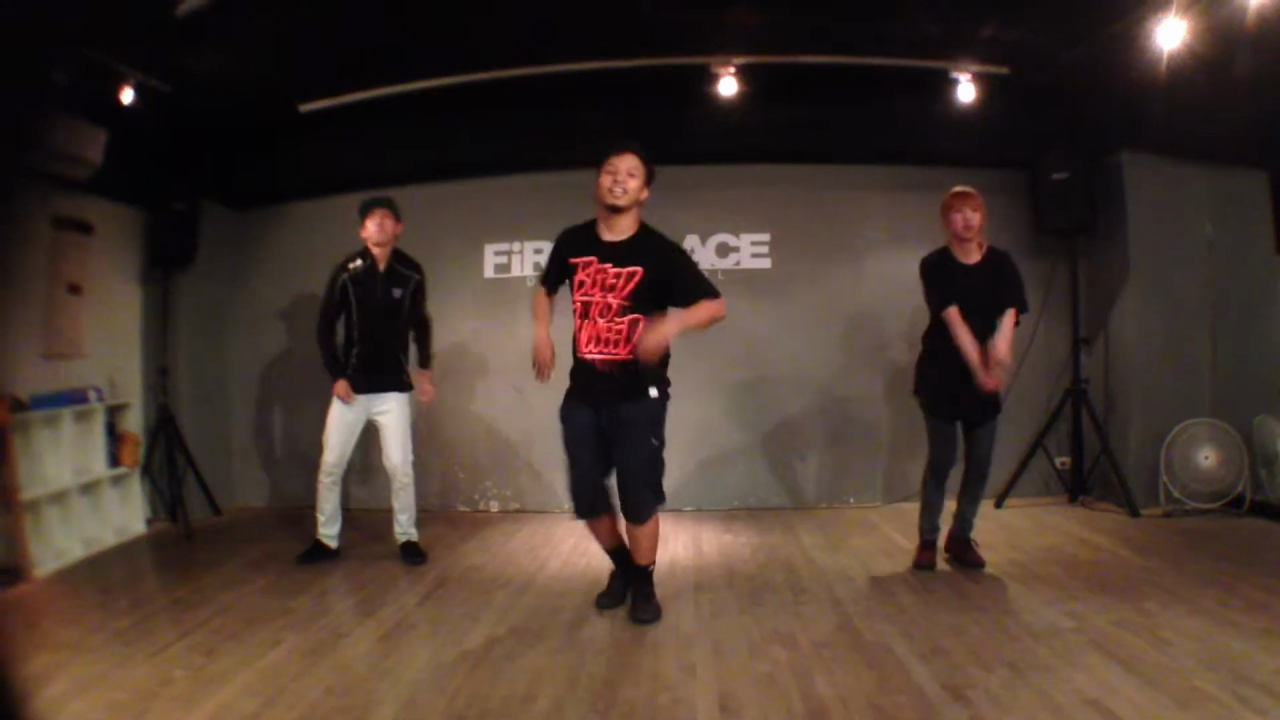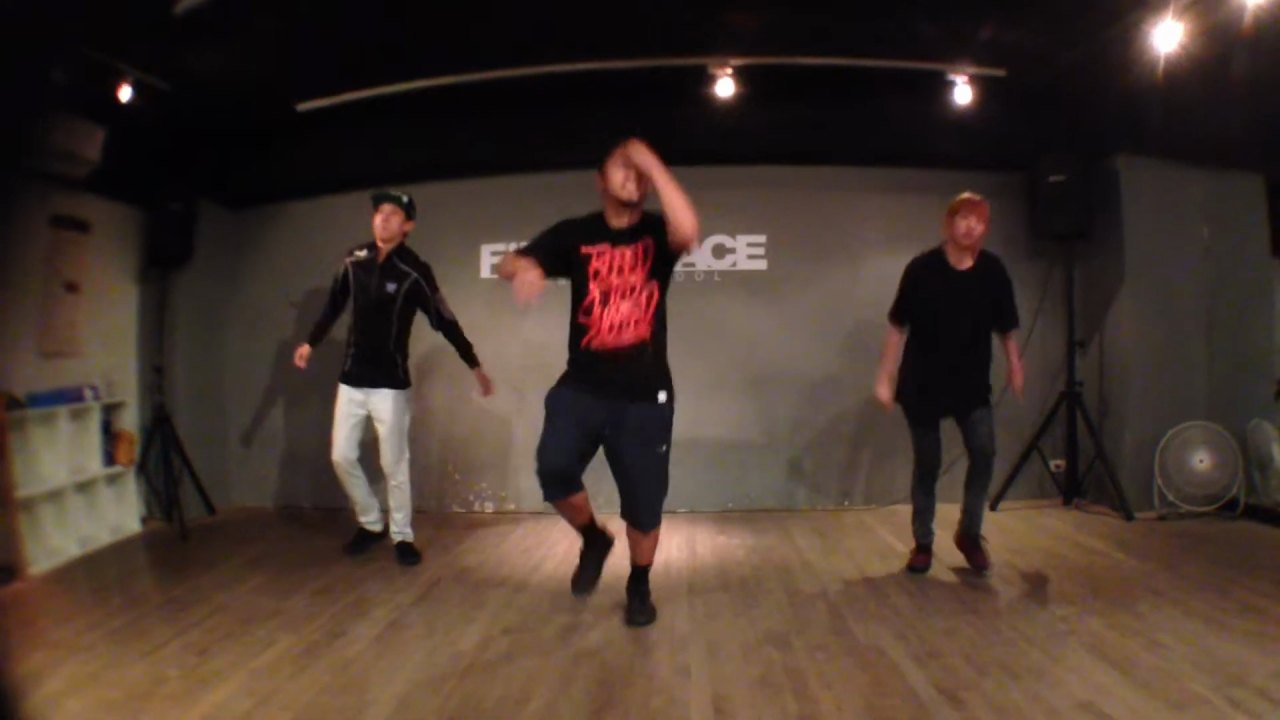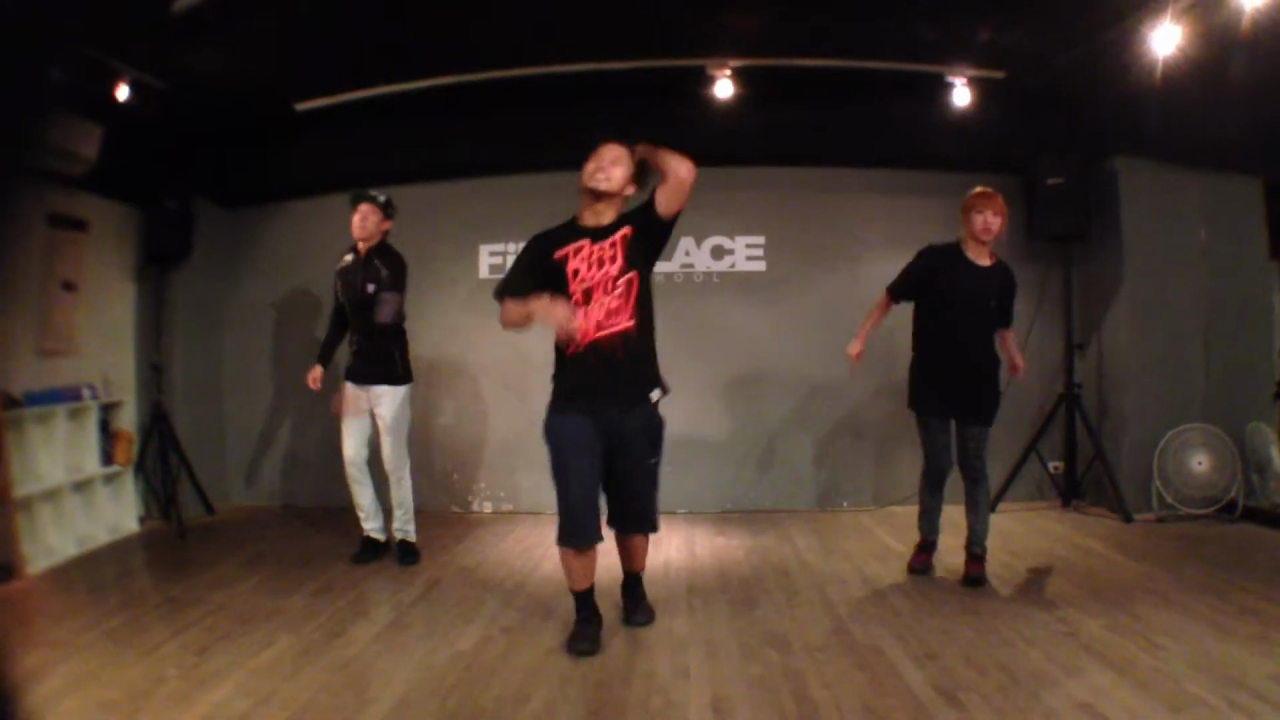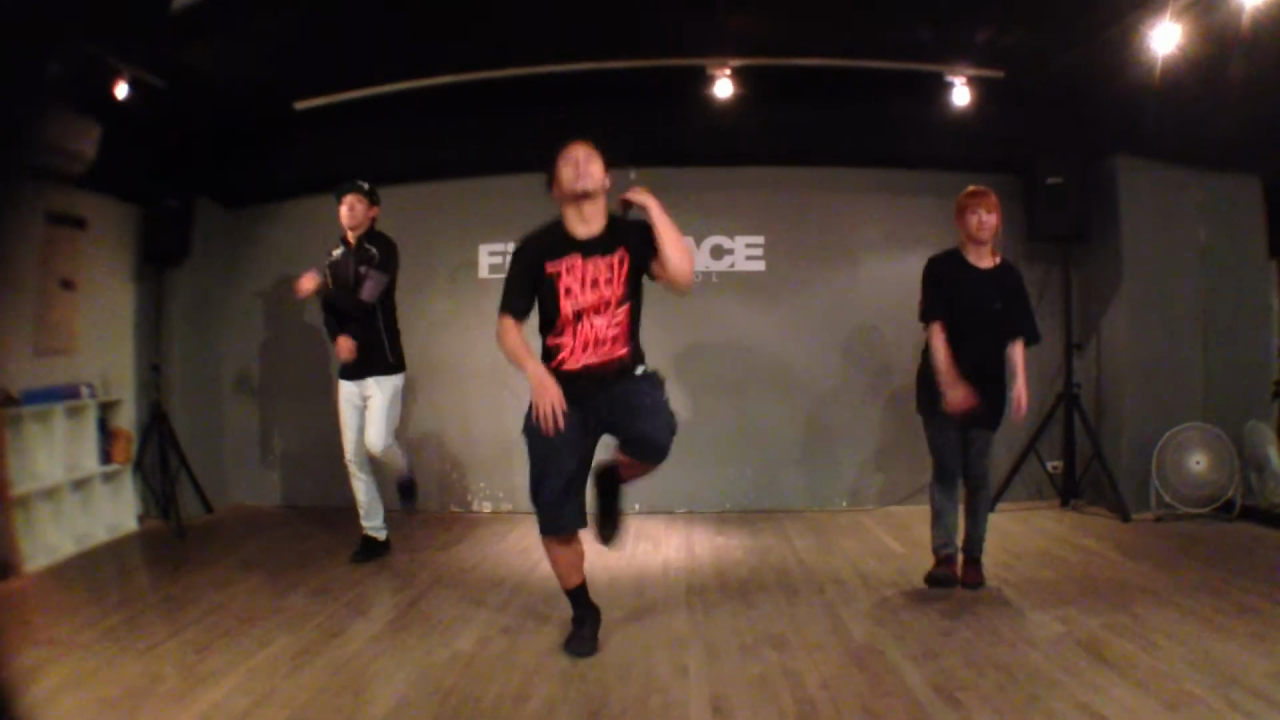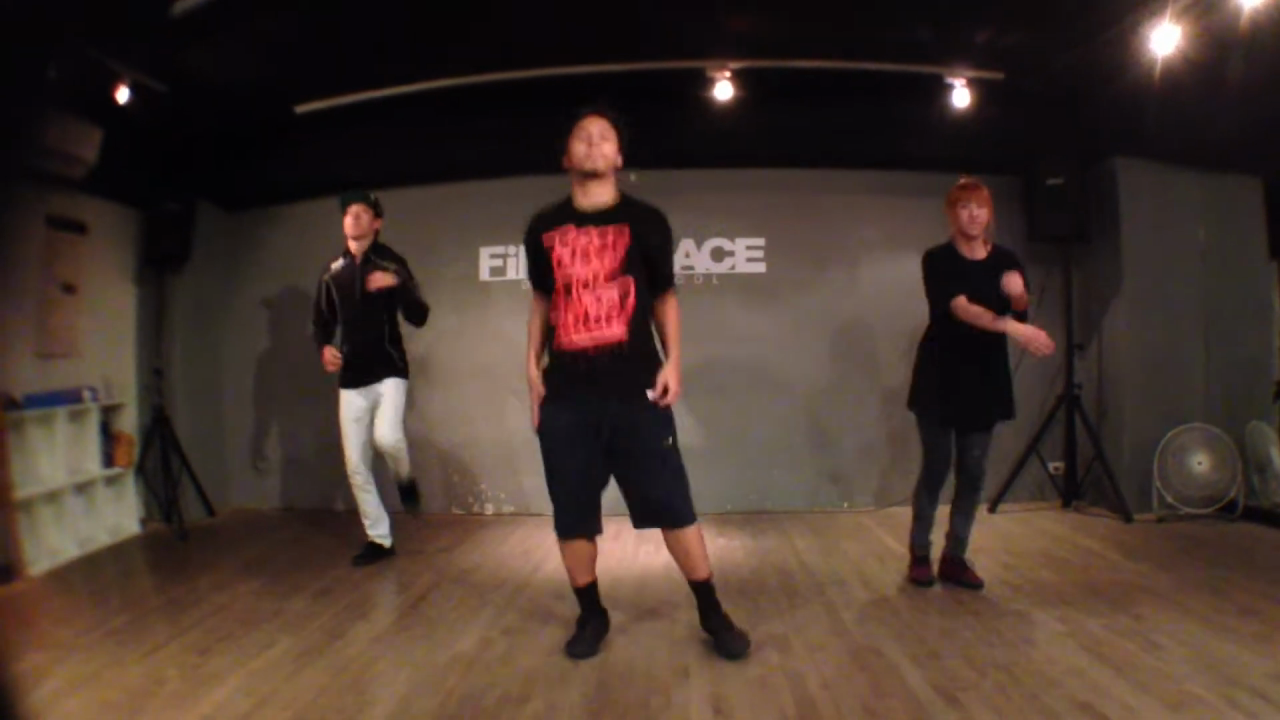
dt=0.3s
person 1, frame 1
left shoulder: (663, 252)
right shoulder: (572, 242)
left elbow: (717, 306)
right elbow: (544, 290)
left wrist: (671, 325)
right wrist: (540, 334)
left hip: (638, 392)
right hip: (584, 392)
left knee: (640, 495)
right knee: (586, 494)
left ankle: (642, 585)
right ankle: (620, 566)
person 1, frame 2
left shoulder: (659, 230)
right shoulder: (573, 234)
left elbow: (688, 231)
right elbow: (508, 264)
left wrist: (653, 165)
right wrist: (522, 266)
left hip: (643, 393)
right hip: (582, 385)
left knee: (644, 504)
right knee: (553, 468)
left ankle: (639, 587)
right ankle: (592, 538)
person 1, frame 3
left shoulder: (639, 229)
right shoulder: (546, 245)
left elbow: (683, 175)
right elbow: (507, 313)
left wrist: (647, 154)
right wrist: (540, 305)
left hip: (636, 396)
right hip: (575, 401)
left knee: (634, 513)
right knee: (577, 516)
left ankle: (633, 588)
right ankle: (586, 612)
person 1, frame 4
left shoulder: (633, 236)
right shoulder: (535, 249)
left elbow: (682, 277)
right elbow: (507, 325)
left wrist: (650, 205)
right wrist: (537, 375)
left hip: (625, 380)
right hip: (561, 393)
left knee: (656, 436)
right knee: (556, 515)
left ankle: (611, 481)
right ankle: (583, 612)
person 1, frame 5
left shoulder: (645, 221)
right shoulder: (544, 226)
left elbow: (665, 297)
left wrist: (674, 362)
right wrist: (533, 369)
left hip: (634, 393)
right hip: (566, 396)
left knee: (671, 509)
right knee: (573, 515)
left ankle: (712, 612)
right ankle: (591, 614)
person 2, frame 1
left shoulder: (1001, 263)
right shoulder: (934, 266)
left elbow: (1011, 311)
right elbow: (951, 317)
left wrist: (1002, 342)
right wrist: (977, 364)
left hip: (983, 377)
right hip: (941, 375)
left knee: (979, 461)
right knee: (941, 460)
left ankle: (959, 537)
right ankle: (928, 540)
person 2, frame 2
left shoulder: (992, 270)
right shoulder: (921, 268)
left elbow: (1005, 325)
right elbow: (897, 327)
left wrist: (1015, 365)
right wrist: (884, 378)
left hip: (971, 381)
right hip: (923, 380)
left knee: (984, 452)
right knee: (927, 463)
left ankle: (970, 533)
right ankle: (922, 543)
person 2, frame 3
left shoulder: (1002, 276)
right shoulder: (935, 260)
right elbow: (891, 297)
left wrist: (1014, 354)
right wrist: (861, 337)
left hip: (980, 385)
right hip: (933, 382)
left knee: (974, 467)
right knee: (937, 466)
left ankle: (976, 554)
right ankle: (926, 541)
person 2, frame 4
left shoulder: (1009, 276)
right shoulder: (941, 267)
left elbow: (1016, 336)
right elbow: (936, 329)
left wrist: (1019, 383)
right wrist: (949, 382)
left hip: (987, 388)
right hip: (942, 386)
left knee: (977, 474)
right knee: (946, 468)
left ankle: (973, 557)
right ankle: (944, 557)
person 2, frame 5
left shoulder: (1005, 260)
right shoulder: (937, 260)
left elbow: (1022, 304)
right elbow: (961, 308)
left wrist: (1017, 291)
right wrist: (1012, 328)
left hip: (986, 381)
right hip: (940, 379)
left knee: (972, 472)
right knee: (935, 468)
left ankle: (954, 556)
right ankle: (920, 554)
person 3, frame 1
left shoulder: (411, 274)
right shoulder: (346, 272)
left elbow: (420, 324)
right elbow: (326, 326)
left wrist: (423, 369)
right wrist: (337, 376)
left hip: (393, 388)
right hip: (351, 385)
left knee: (399, 466)
right knee: (330, 465)
left ankle: (407, 537)
right ankle: (326, 539)
person 3, frame 2
left shoulder: (414, 272)
right shoulder: (354, 260)
left elbow: (444, 321)
right elbow: (334, 304)
left wrist: (474, 365)
right wrist: (311, 342)
left hip: (391, 383)
right hip: (351, 378)
left knee: (394, 464)
right knee: (342, 457)
left ankle: (402, 537)
right ankle: (371, 524)
person 3, frame 3
left shoulder: (392, 265)
right shoulder: (345, 264)
left elbow: (383, 327)
left wrist: (357, 385)
right wrist: (321, 362)
left hip: (391, 378)
right hip: (356, 375)
left knee: (394, 460)
right knee: (353, 458)
left ankle: (404, 536)
right ankle: (374, 535)
person 3, frame 4
left shoulder: (383, 249)
right shoulder: (335, 257)
left elbow: (363, 304)
right elbow: (336, 308)
left wrist: (319, 289)
right wrist: (340, 336)
left hip: (384, 366)
right hip: (351, 370)
left knee: (377, 443)
right knee: (353, 455)
left ankle: (402, 472)
right ankle: (374, 533)
person 3, frame 5
left shoulder: (391, 264)
right shoulder: (333, 270)
left elbow: (420, 316)
right elbow: (322, 321)
left wrist: (396, 287)
right wrist: (325, 346)
left hip: (388, 373)
right hip: (350, 380)
left knee: (387, 439)
right knee: (355, 465)
left ankle: (404, 476)
right ankle: (379, 540)
